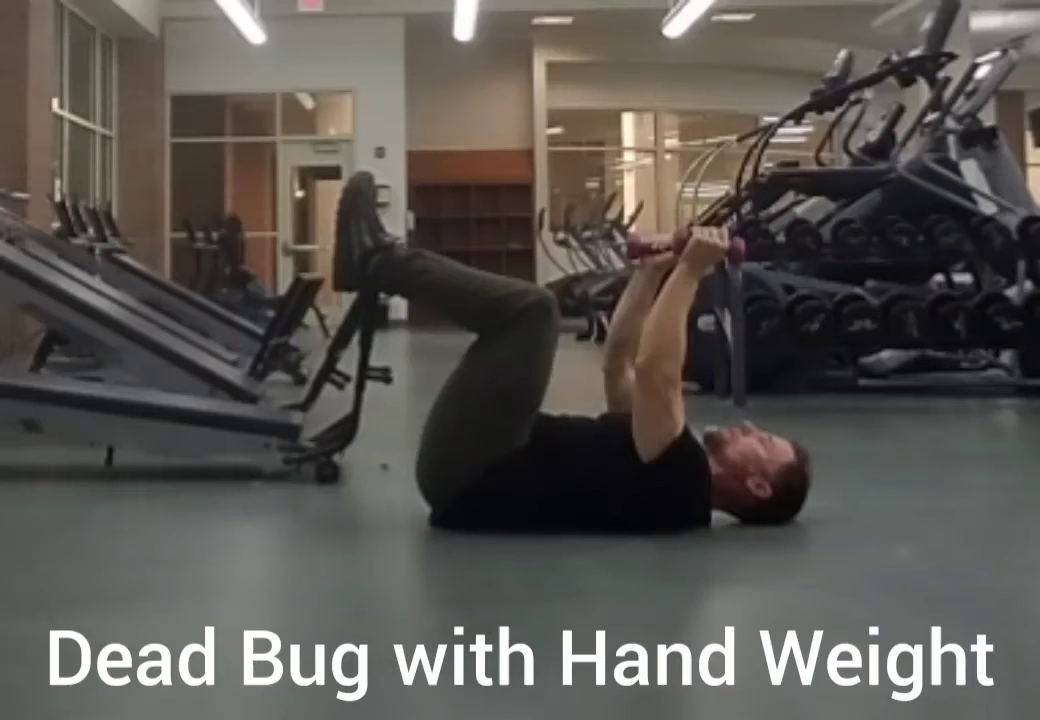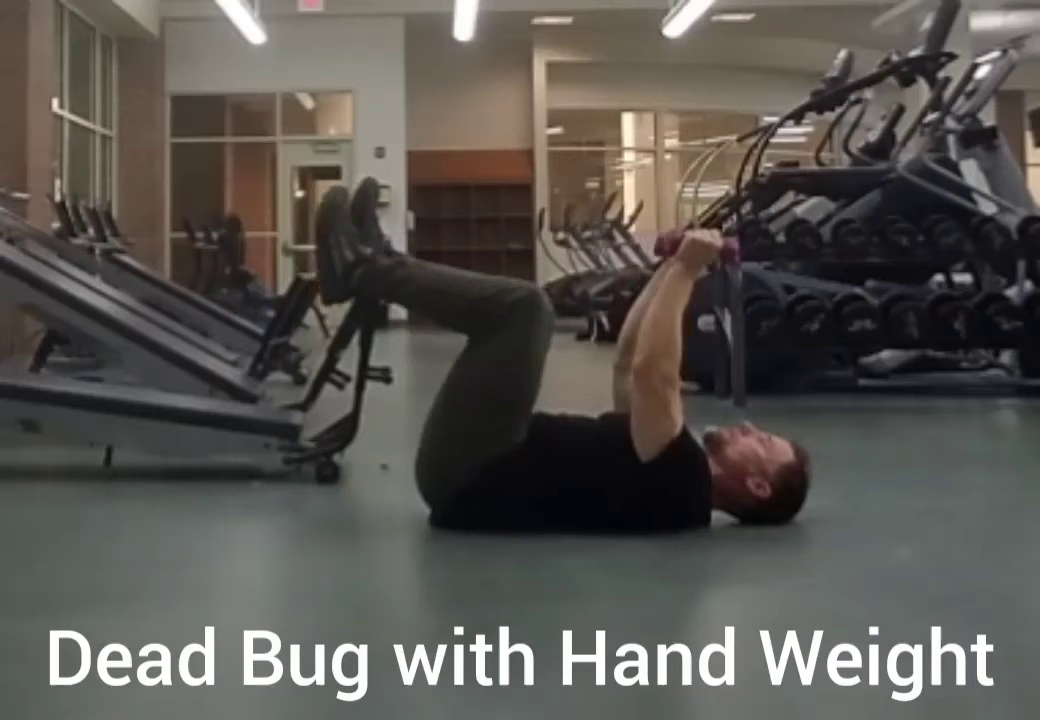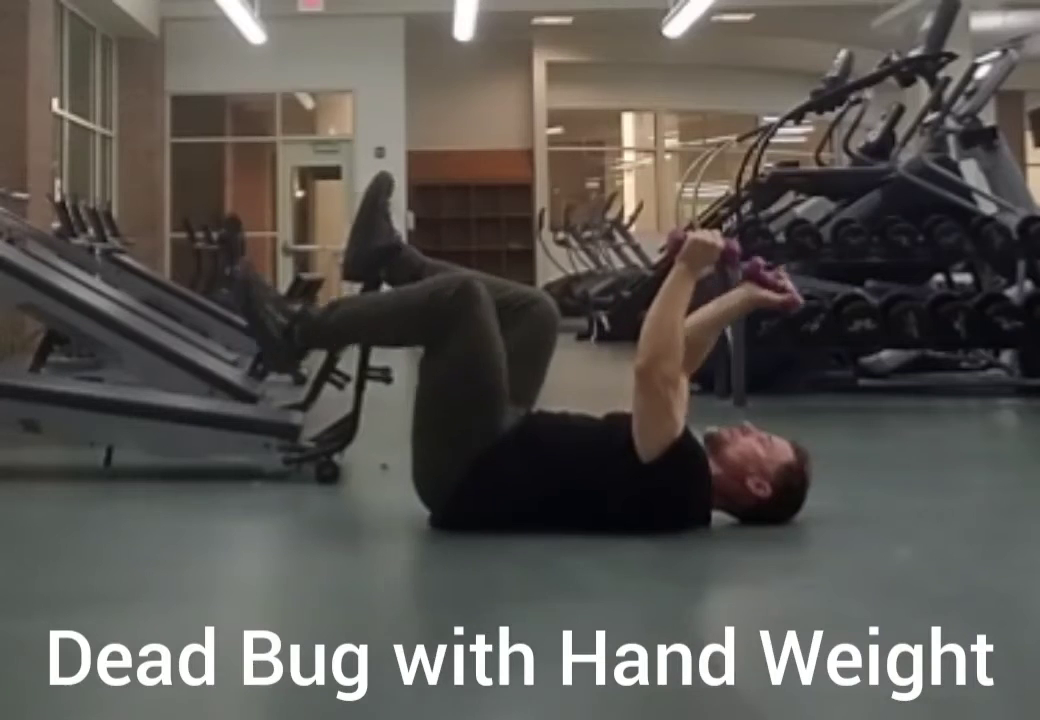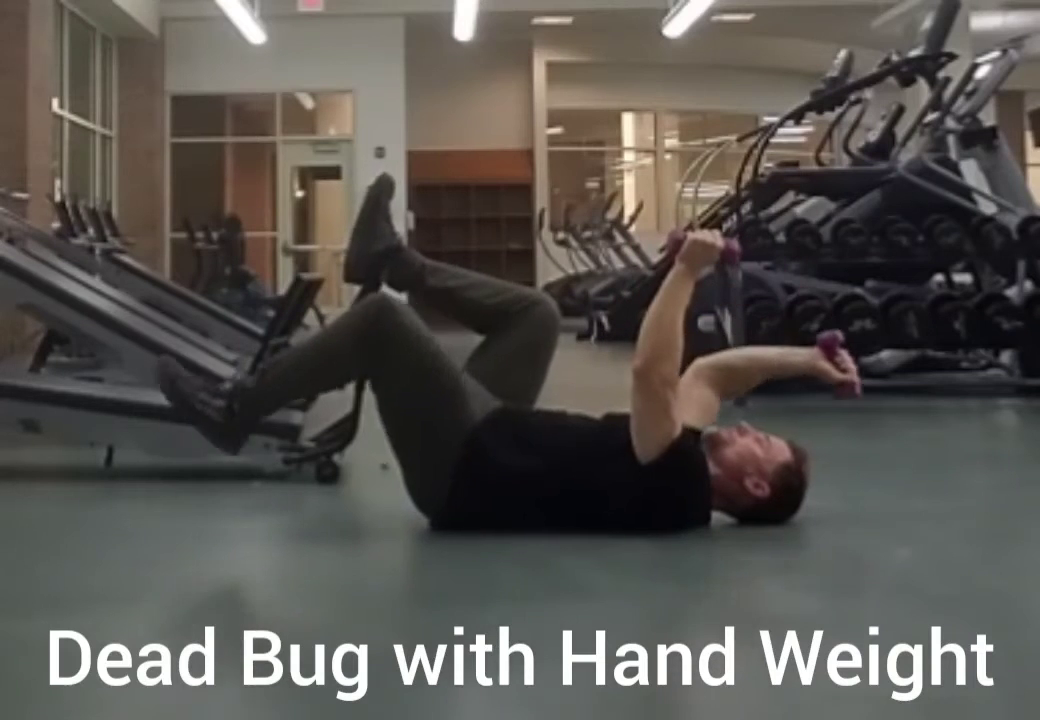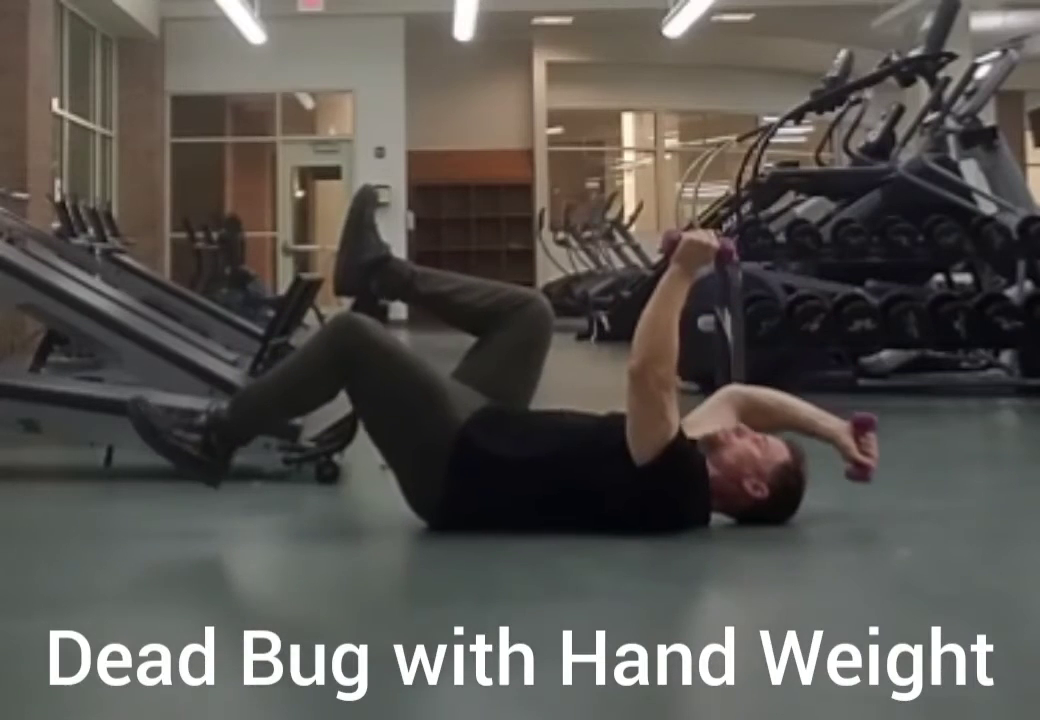
dt=0.3s
person 1, frame 1
left shoulder: (682, 482)
right shoulder: (675, 460)
left elbow: (656, 374)
right elbow: (620, 361)
left wrist: (690, 273)
right wrist: (649, 274)
left hip: (467, 481)
right hip: (479, 476)
left knee: (531, 309)
right knee: (526, 314)
left ankle: (374, 262)
right ankle: (383, 259)
person 1, frame 2
left shoulder: (681, 483)
right shoulder: (675, 464)
left elbow: (653, 374)
right elbow: (627, 363)
left wrist: (685, 272)
right wrist: (669, 273)
left hip: (468, 480)
right hip: (479, 474)
left knee: (521, 304)
right knee: (524, 310)
left ankle: (358, 270)
right ankle: (371, 263)
person 1, frame 3
left shoulder: (679, 484)
right shoulder: (683, 464)
left elbow: (653, 372)
right elbow: (671, 359)
left wrist: (686, 270)
right wrist: (746, 297)
left hip: (472, 475)
right hip: (496, 456)
left knee: (464, 296)
right knee: (534, 310)
left ankle: (293, 329)
right ankle: (389, 259)
person 1, frame 4
left shoulder: (678, 485)
right shoulder: (688, 462)
left elbow: (652, 374)
right elbow: (711, 371)
left wrist: (686, 272)
right wrist: (810, 361)
left hip: (465, 473)
right hip: (492, 445)
left knee: (384, 318)
right knee: (535, 312)
left ankle: (236, 409)
right ankle: (391, 260)
person 1, frame 5
left shoulder: (674, 487)
right shoulder: (693, 469)
left elbow: (648, 377)
right elbow: (739, 394)
left wrist: (682, 271)
right wrist: (837, 429)
left hip: (460, 467)
right hip: (485, 438)
left knee: (351, 336)
right knee: (530, 310)
left ankle: (212, 441)
right ankle: (381, 271)
